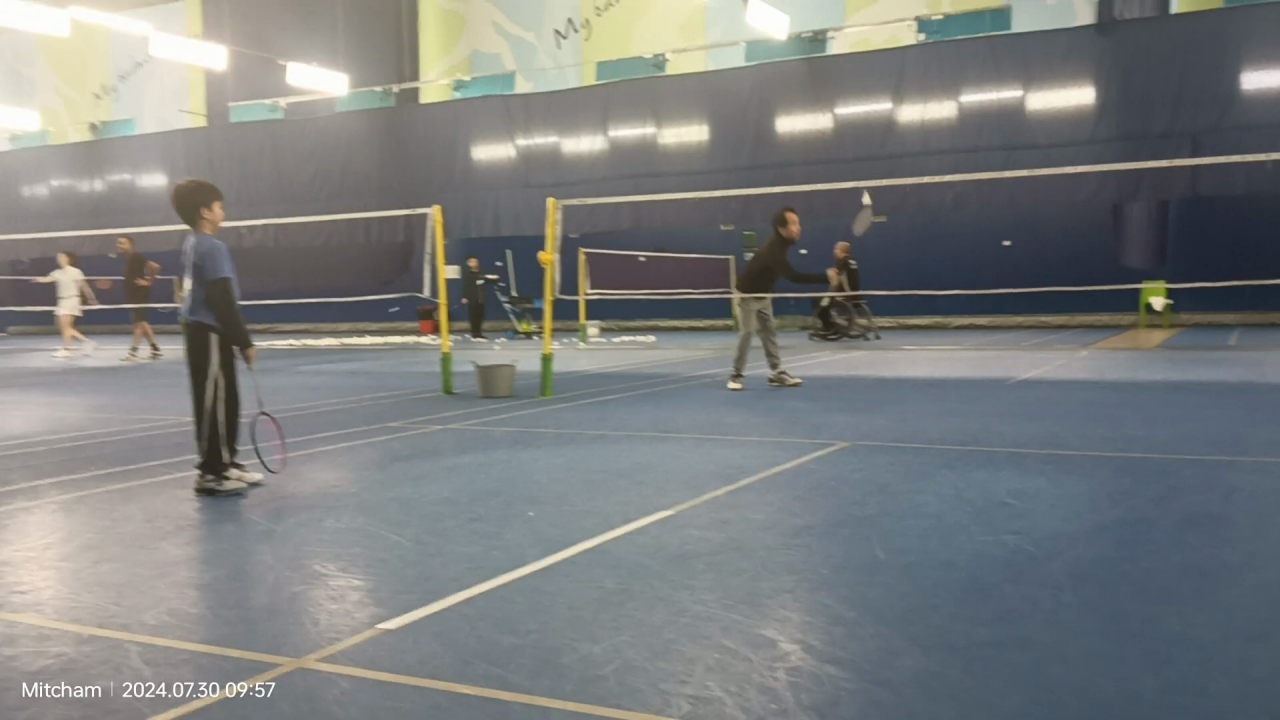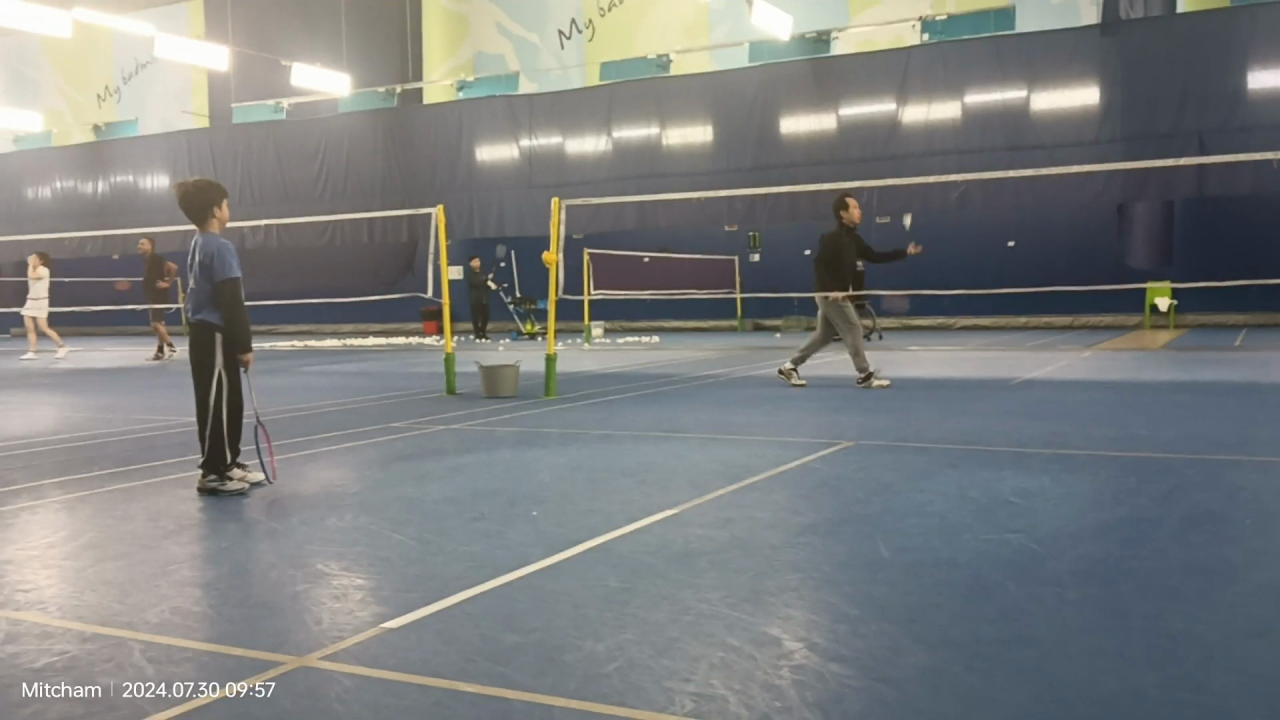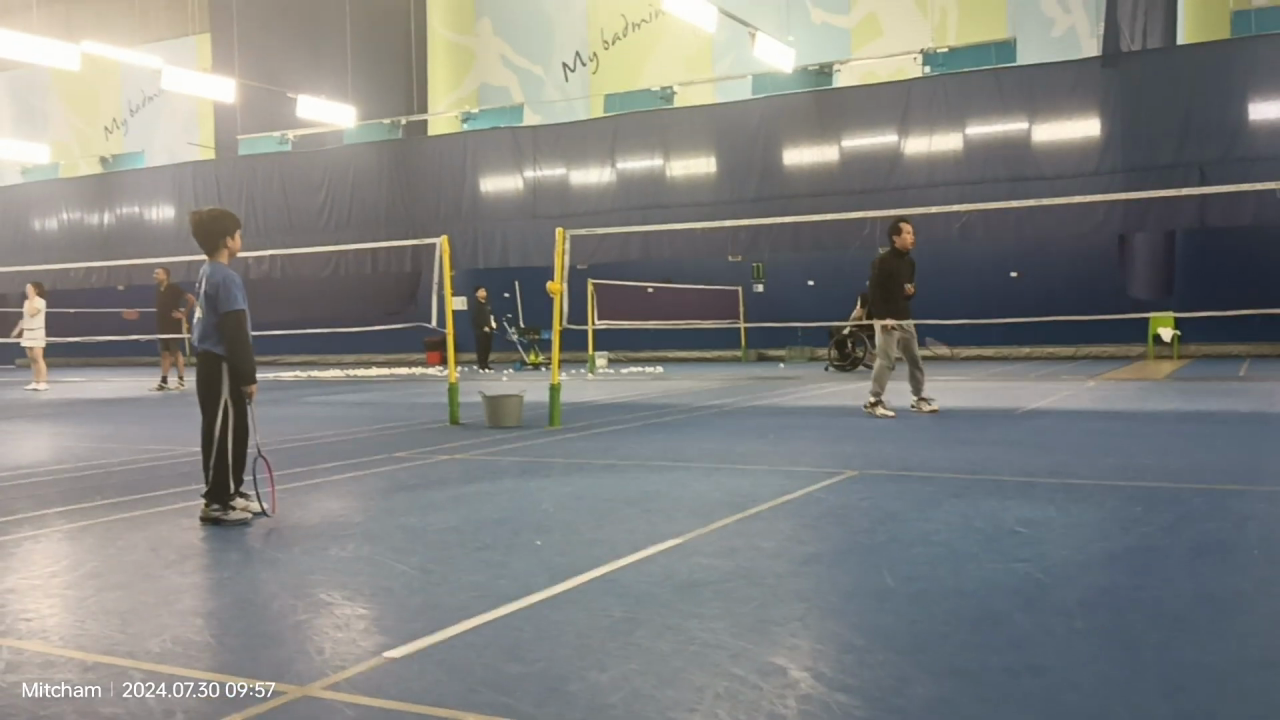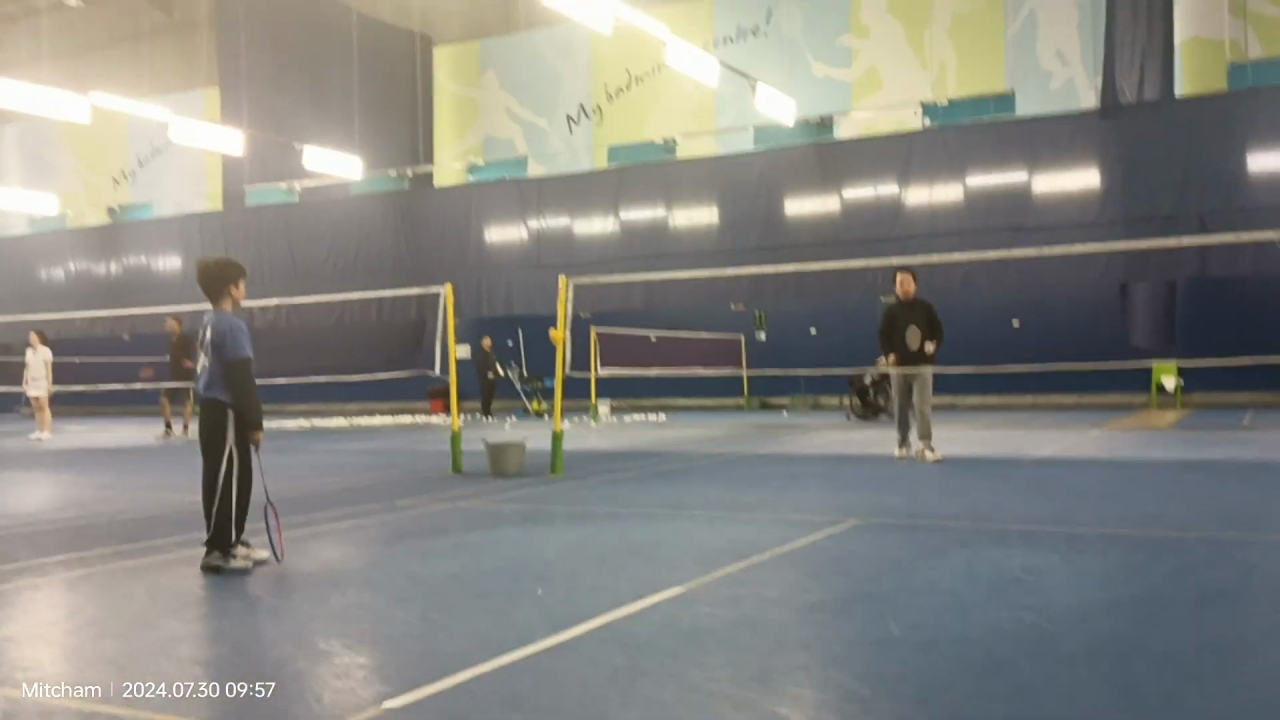
dt=0.5s
person 1, frame 1
left shoulder: (193, 245)
right shoulder: (212, 247)
right elbow: (223, 301)
left wrist: (239, 336)
right wrist: (244, 341)
left hip: (200, 332)
right hip: (209, 335)
left knee: (223, 400)
right knee: (213, 401)
left ankle: (224, 463)
right ankle: (211, 472)
person 1, frame 2
left shoulder: (199, 244)
right shoulder: (220, 247)
right elbow: (231, 301)
left wrist: (238, 341)
right wrist: (244, 344)
left hip: (204, 332)
right hip: (214, 335)
left knee: (227, 400)
right knee: (217, 402)
left ankle: (228, 463)
right ankle: (213, 472)
person 1, frame 3
left shoulder: (207, 273)
right shoulder: (226, 278)
right elbow: (235, 332)
left wrist: (243, 372)
right wrist: (248, 376)
left hip: (211, 362)
right hip: (221, 366)
left knee: (232, 430)
right knee: (223, 431)
left ankle: (230, 493)
right ankle: (216, 502)
person 1, frame 4
left shoulder: (210, 321)
right shoulder: (232, 325)
right elbow: (242, 380)
right wrist: (255, 422)
left hip: (212, 410)
right hip: (225, 413)
left knee: (235, 477)
right knee: (227, 479)
left ankle: (230, 541)
right ankle: (218, 550)
person 2, frame 1
left shoulder: (780, 244)
right shoulder: (772, 250)
right elbow: (793, 276)
right wrist: (824, 277)
left hip: (763, 295)
right hip: (747, 294)
left knee: (769, 332)
right knee: (747, 332)
left ankle: (777, 372)
right ankle: (736, 375)
person 2, frame 2
left shoulder: (854, 238)
right shoulder: (831, 238)
left elbow: (874, 256)
right elbow: (820, 265)
left wrist: (905, 252)
right wrist: (831, 290)
left hip: (840, 294)
right hip: (830, 295)
left knee: (824, 335)
right knee: (854, 330)
left ankle: (791, 367)
right ankle: (864, 375)
person 2, frame 3
left shoulder: (909, 262)
right shoulder: (883, 262)
right elbow: (874, 291)
left wrist: (910, 291)
right wrist: (882, 317)
left hip: (905, 319)
right hip: (887, 320)
left knee: (915, 359)
right knee: (885, 360)
left ankle: (918, 398)
right ankle: (874, 401)
person 2, frame 4
left shoulder: (926, 308)
right shoulder: (891, 311)
left elbow: (938, 331)
right elbow: (884, 336)
left wrist: (934, 344)
right wrist: (888, 354)
left hip: (921, 366)
right hip: (899, 367)
left knee: (922, 406)
right knee: (901, 407)
left ankle: (926, 445)
right ankle: (903, 442)
